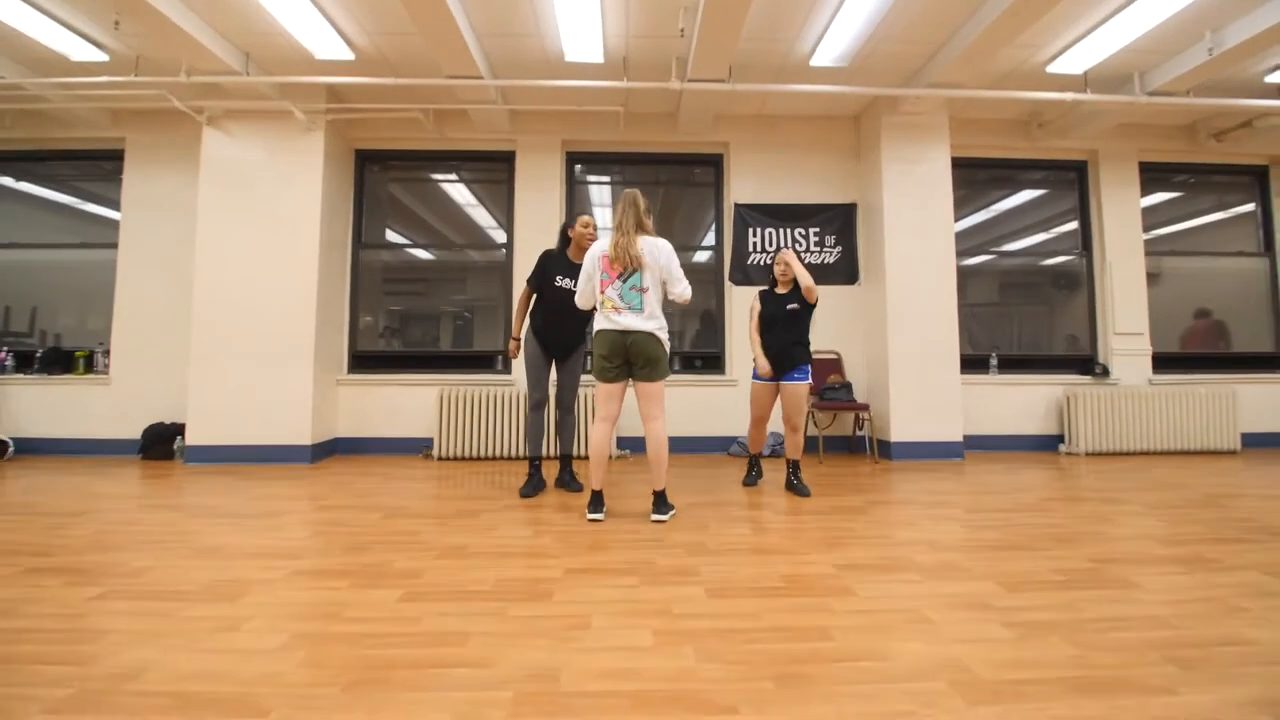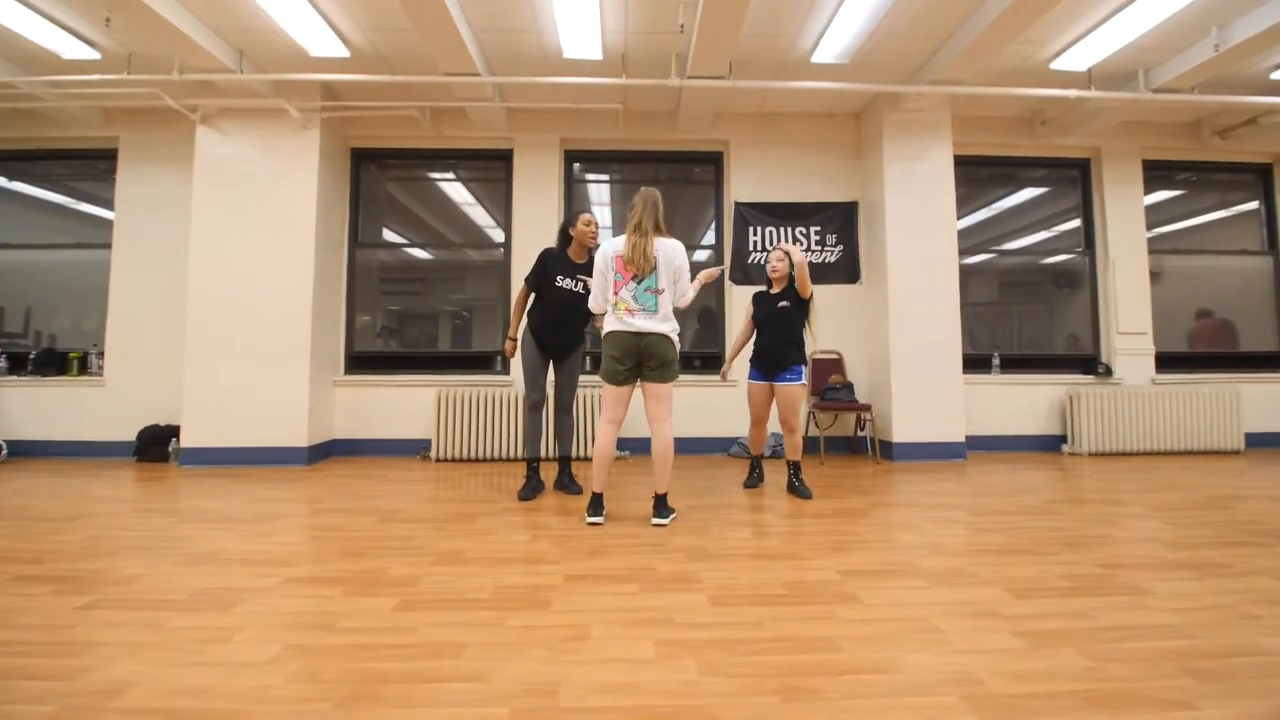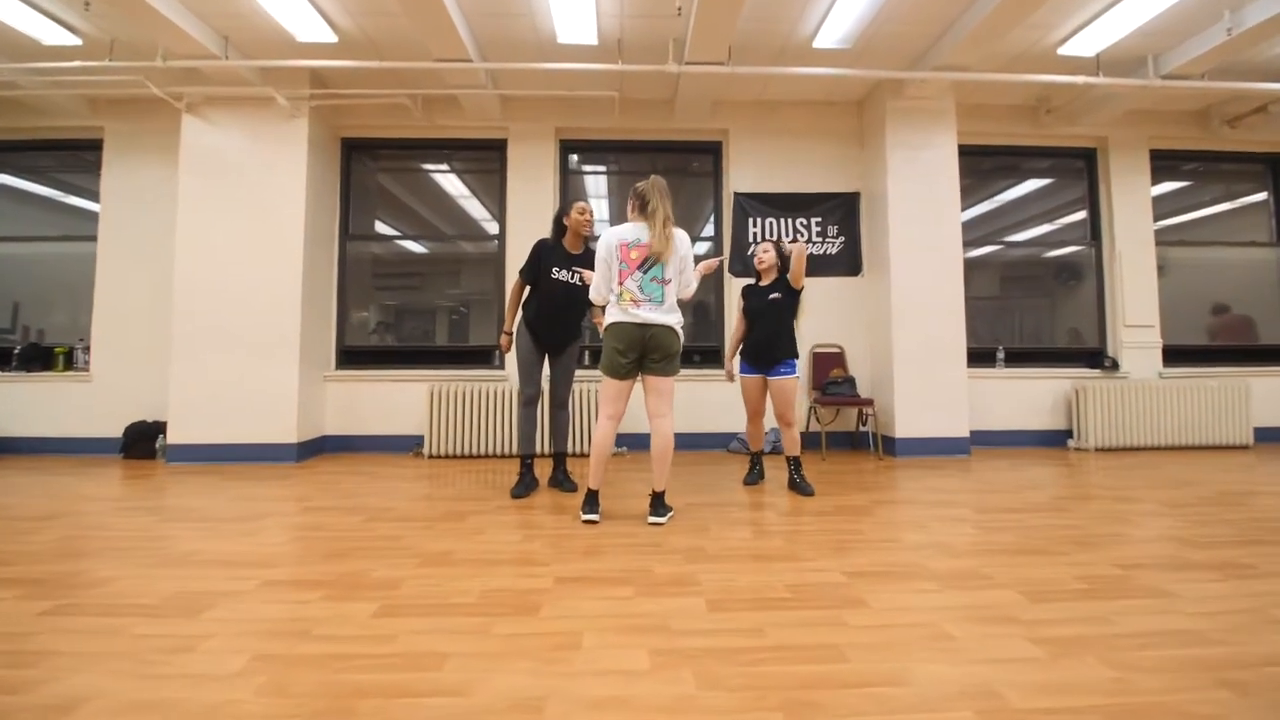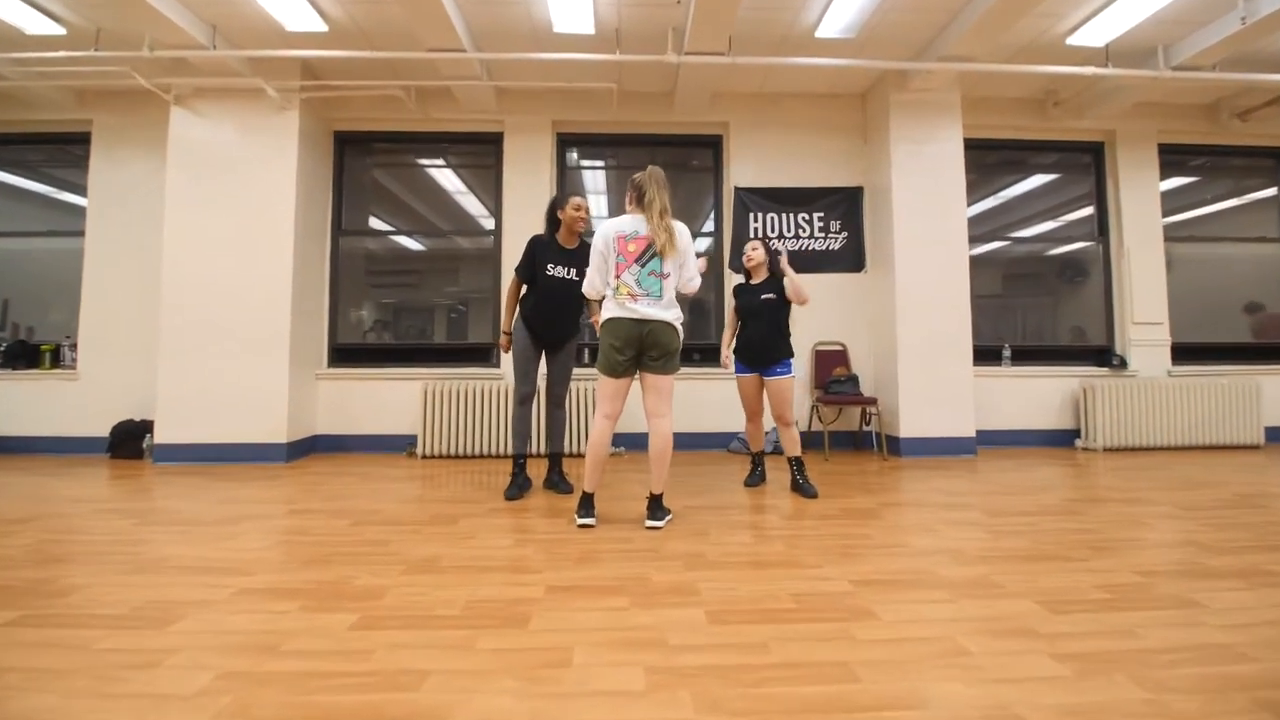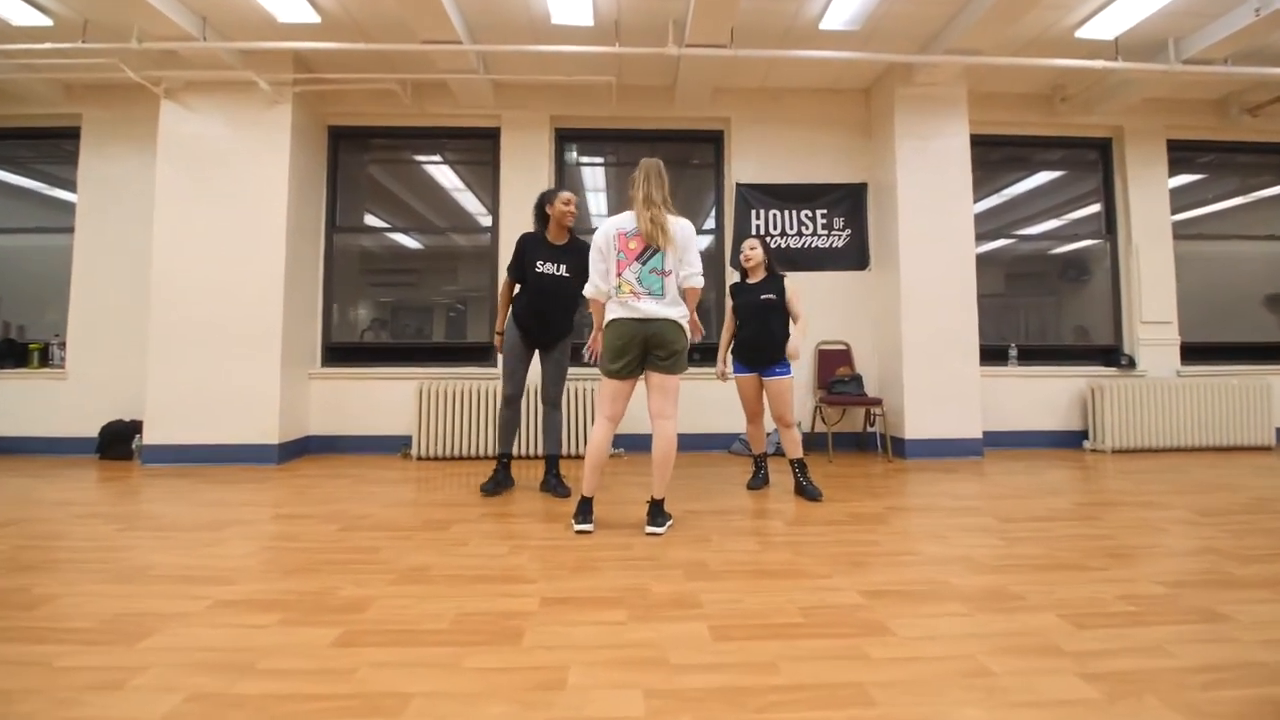
dt=0.3s
person 1, frame 1
left shoulder: (598, 250)
right shoulder: (661, 247)
left elbow: (583, 301)
right elbow: (682, 295)
right wrist: (673, 277)
left hip: (609, 337)
right hip: (648, 338)
left knee: (604, 419)
right knee: (653, 419)
left ankle: (596, 500)
right ankle: (660, 501)
person 1, frame 2
left shoulder: (608, 249)
right shoulder: (674, 248)
left elbow: (597, 305)
right elbow: (682, 300)
left wrist: (605, 293)
right wrist: (700, 279)
left hip: (619, 339)
right hip: (659, 339)
left knee: (609, 421)
right knee: (660, 422)
left ankle: (596, 503)
right ankle: (660, 505)
person 1, frame 3
left shoulder: (611, 237)
right shoulder: (678, 239)
left elbow: (600, 296)
right elbow: (685, 292)
left wrist: (593, 280)
right wrist: (700, 270)
left hip: (622, 330)
right hip: (663, 331)
left knee: (609, 415)
right knee: (660, 416)
left ankle: (591, 500)
right ankle: (658, 502)
person 1, frame 4
left shoulder: (608, 229)
right shoulder: (678, 231)
left elbow: (593, 289)
right elbow: (689, 286)
left wrist: (596, 309)
right wrist: (698, 268)
left hip: (619, 326)
right hip: (662, 327)
left knee: (605, 415)
right knee: (659, 416)
left ankle: (587, 504)
right ankle: (656, 505)
person 1, frame 5
left shoulder: (609, 229)
right shoulder: (682, 227)
left elbow: (596, 290)
right elbow: (693, 282)
left wrist: (597, 332)
right wrist: (691, 316)
left hip: (622, 326)
right hip: (668, 326)
left knee: (607, 418)
right knee: (663, 418)
left ankle: (584, 508)
right ankle: (657, 511)
person 2, frame 1
right shoulder: (550, 259)
right elbow: (527, 295)
right wrist: (515, 335)
left hip: (573, 345)
right hip: (539, 339)
left knee: (567, 405)
right knee: (537, 401)
left ankle: (566, 471)
right ankle: (535, 472)
person 2, frame 2
left shoulder: (596, 269)
right shoulder: (550, 258)
right elbow: (524, 294)
right wrist: (512, 335)
left hip: (571, 345)
right hip: (536, 339)
left knee: (565, 405)
right knee: (535, 402)
left ankle: (564, 473)
right ankle: (533, 475)
person 2, frame 3
left shoulder: (593, 259)
right shoulder: (544, 249)
left elbow: (596, 302)
right elbow: (519, 286)
left wrist: (602, 321)
right wrist: (507, 329)
left hip: (567, 338)
right hip: (532, 332)
left knee: (560, 400)
right knee: (529, 397)
left ankle: (559, 469)
right ankle: (527, 472)
person 2, frame 4
left shoulder: (589, 254)
right shoulder: (539, 245)
right elbow: (516, 285)
right wrist: (506, 329)
left hip: (565, 336)
right hip: (529, 329)
left knee: (557, 400)
right knee: (524, 395)
left ankle: (555, 471)
right ankle: (519, 472)
person 2, frame 5
left shoulder: (581, 250)
right shoulder: (528, 243)
right elbow: (508, 285)
right wrist: (499, 328)
left hip: (559, 335)
right hip: (520, 328)
left knee: (552, 400)
right knee: (511, 395)
left ankle: (552, 473)
right ankle: (503, 469)
person 3, frame 1
left shoulder: (804, 295)
right shoulder: (762, 297)
left elbow: (809, 284)
right elbow: (754, 330)
left wrist: (794, 258)
right wrist: (759, 357)
left hip: (796, 366)
right hip: (766, 366)
left knee: (794, 423)
right knee: (757, 421)
left ankle: (793, 475)
right ankle: (754, 466)
person 3, frame 2
left shoulder: (799, 292)
right shoulder: (758, 298)
left elbow: (802, 262)
right elbow: (745, 332)
left wrist: (789, 248)
right wrist: (728, 361)
left hip: (790, 367)
right hip: (759, 366)
left knee: (791, 424)
right knee: (757, 422)
left ankle: (795, 477)
right ankle: (755, 469)
person 3, frame 3
left shoulder: (788, 284)
right shoulder: (747, 291)
left elbow: (801, 250)
right elbow: (740, 328)
left wrist: (788, 248)
right wrist: (729, 359)
left hip: (782, 360)
right hip: (751, 361)
left knee: (786, 418)
right knee: (754, 416)
left ankle: (795, 473)
right ankle: (755, 465)
person 3, frame 4
left shoulder: (781, 283)
right shoulder: (739, 290)
left elbow: (802, 298)
right elbow: (731, 325)
left wrist: (786, 267)
right wrist: (725, 349)
left hip: (777, 359)
right hip: (746, 360)
left knee: (785, 418)
right knee: (752, 416)
left ankle: (798, 474)
right ankle: (757, 466)
person 3, frame 5
left shoulder: (780, 283)
right shoulder: (735, 289)
left elbow: (799, 317)
right elbow: (729, 327)
left wrist: (795, 339)
right wrist: (721, 360)
left hip: (776, 360)
right hip: (744, 360)
left knee: (785, 419)
right knee: (753, 417)
left ankle: (801, 477)
right ankle: (760, 469)
